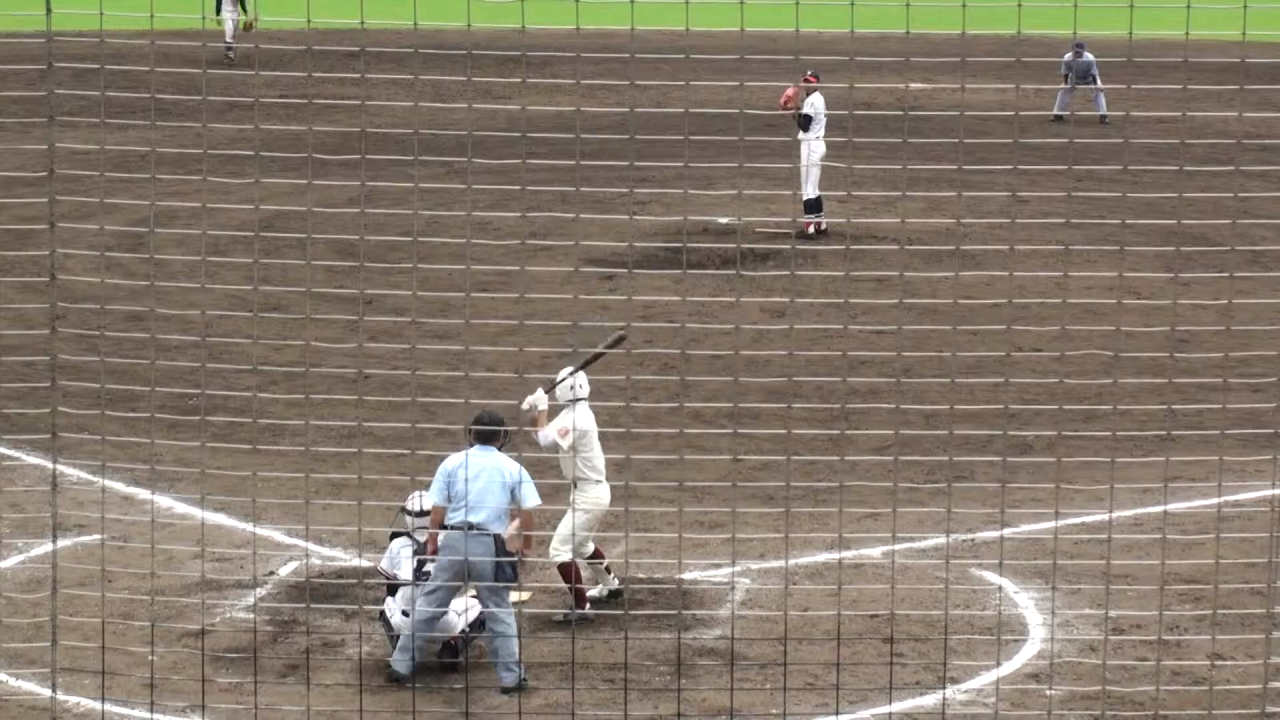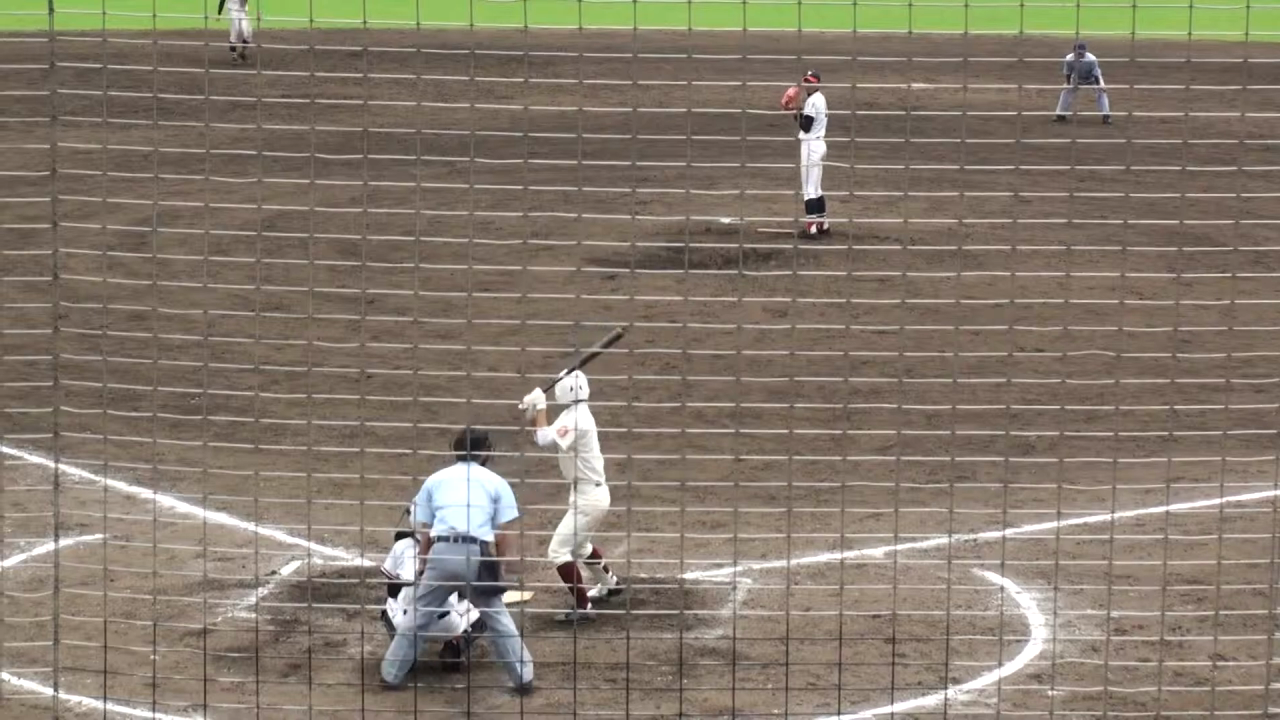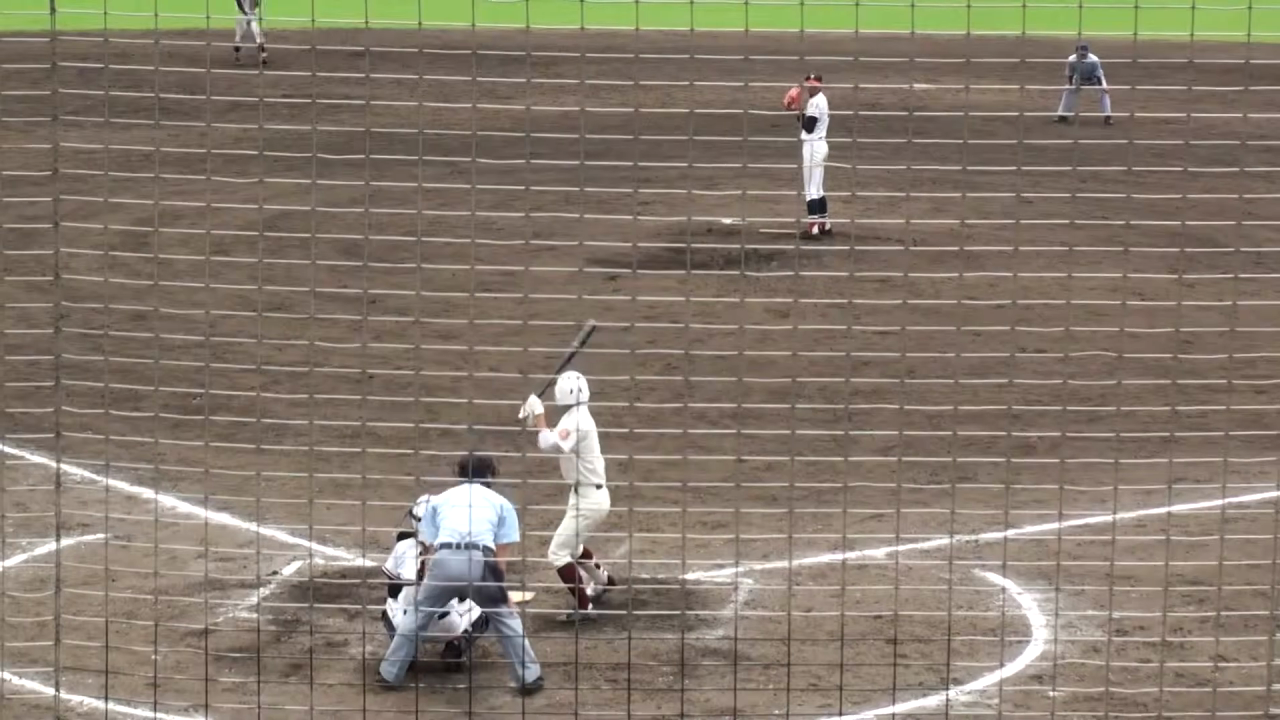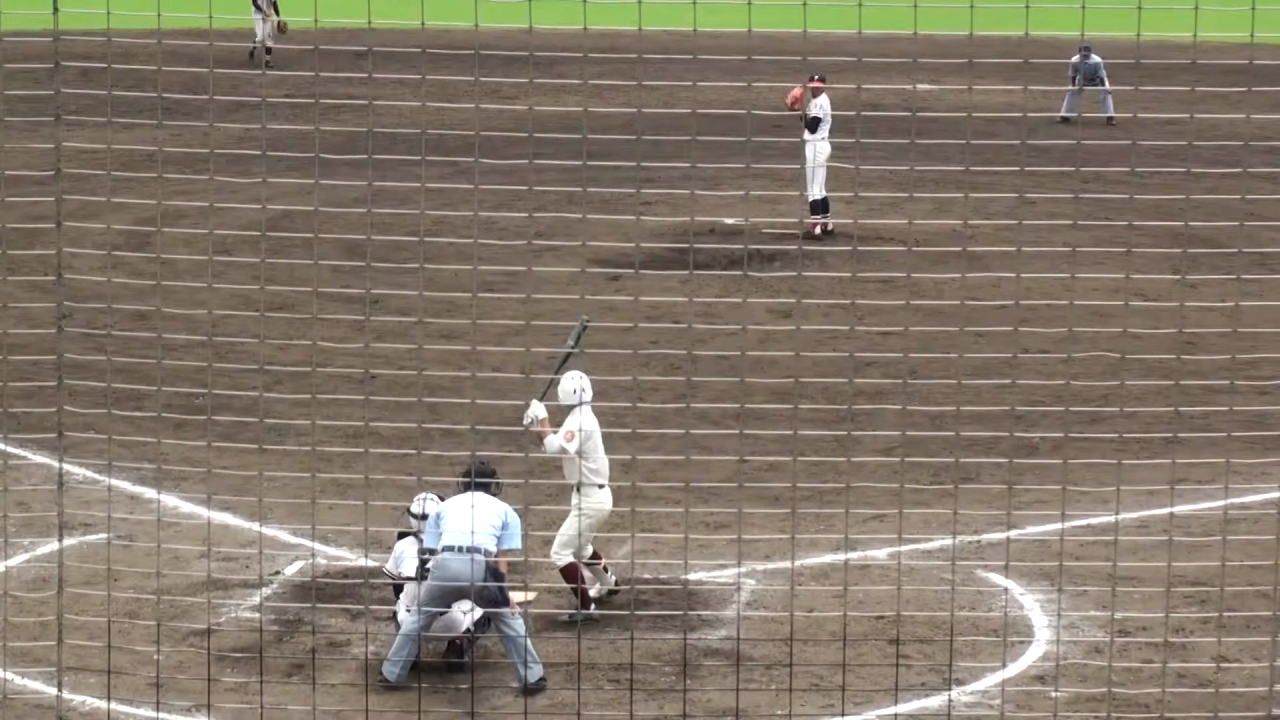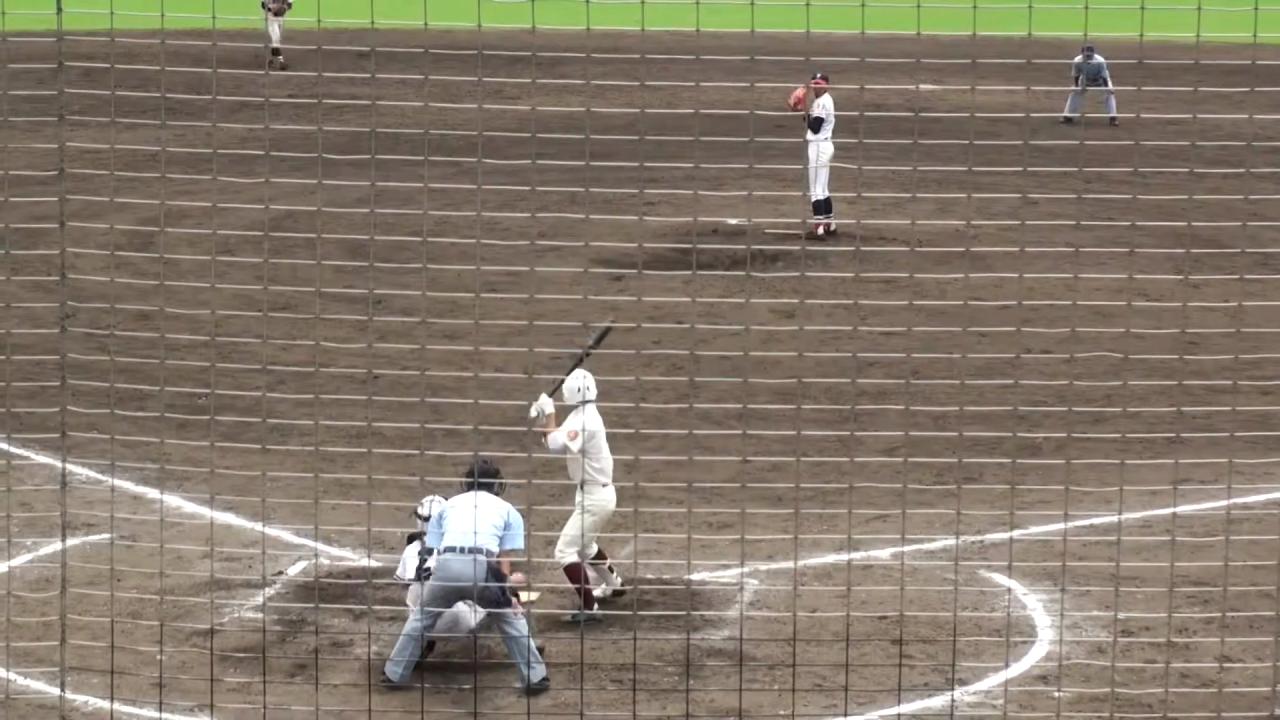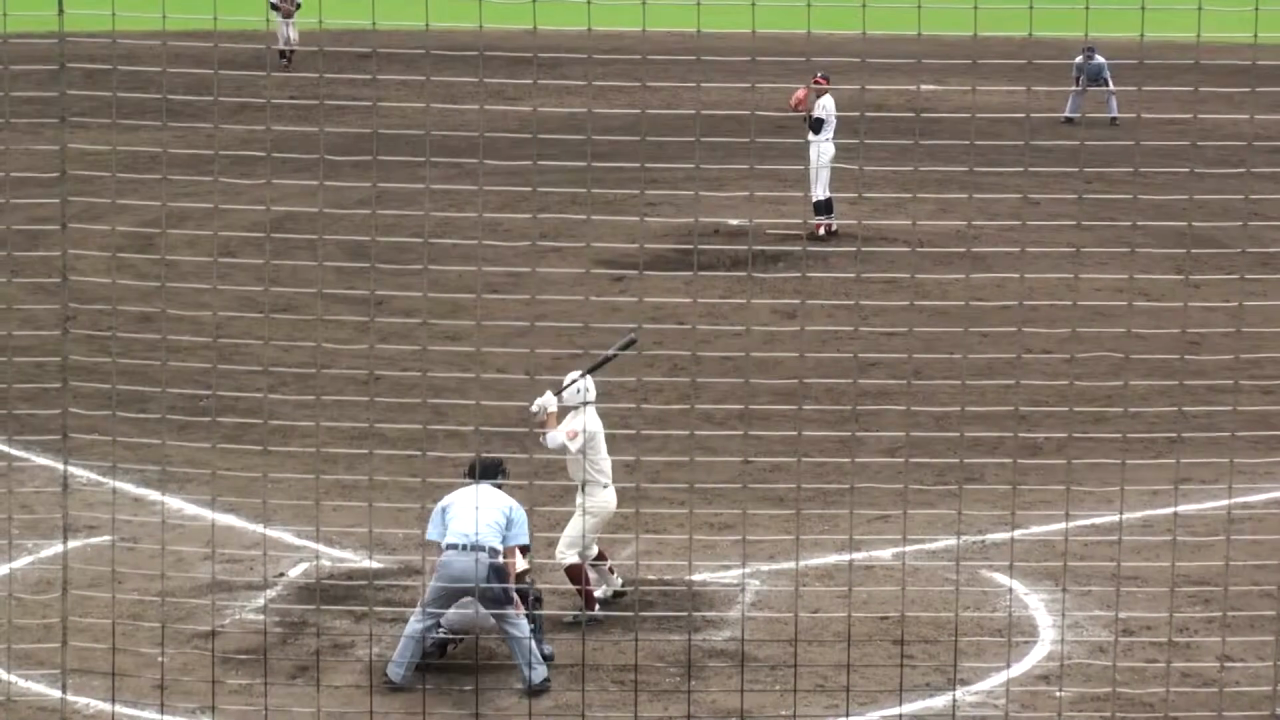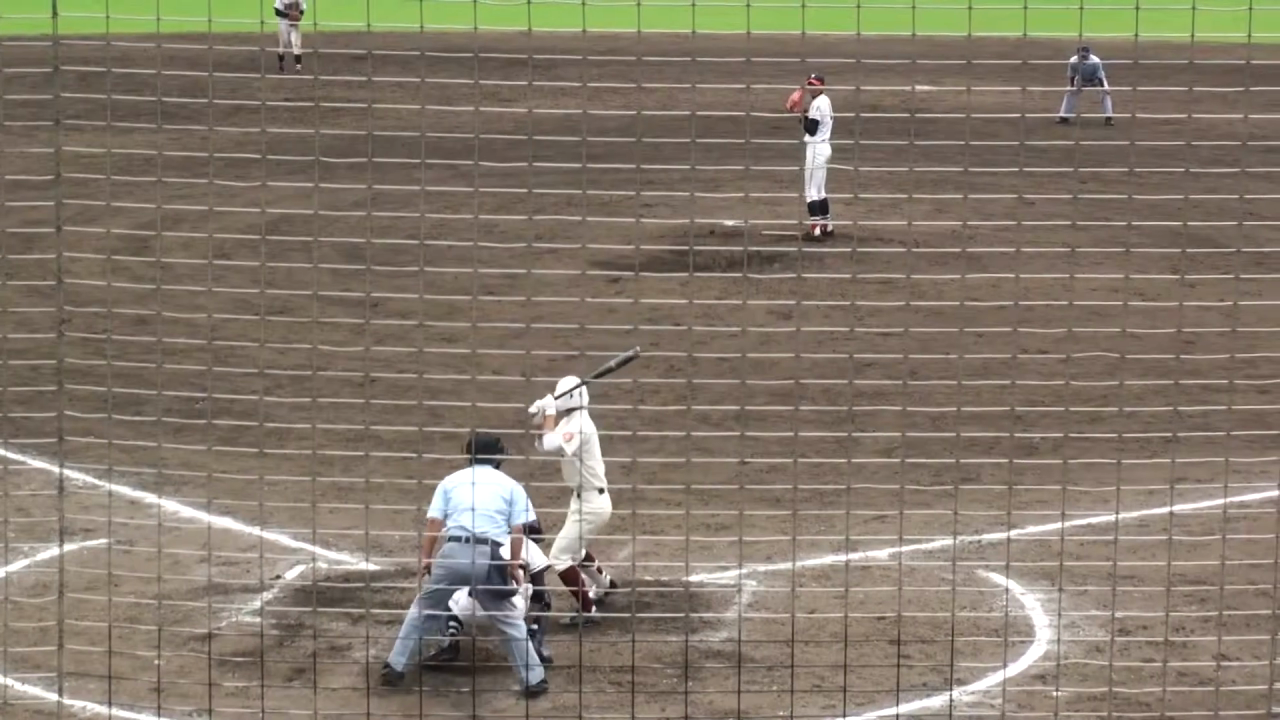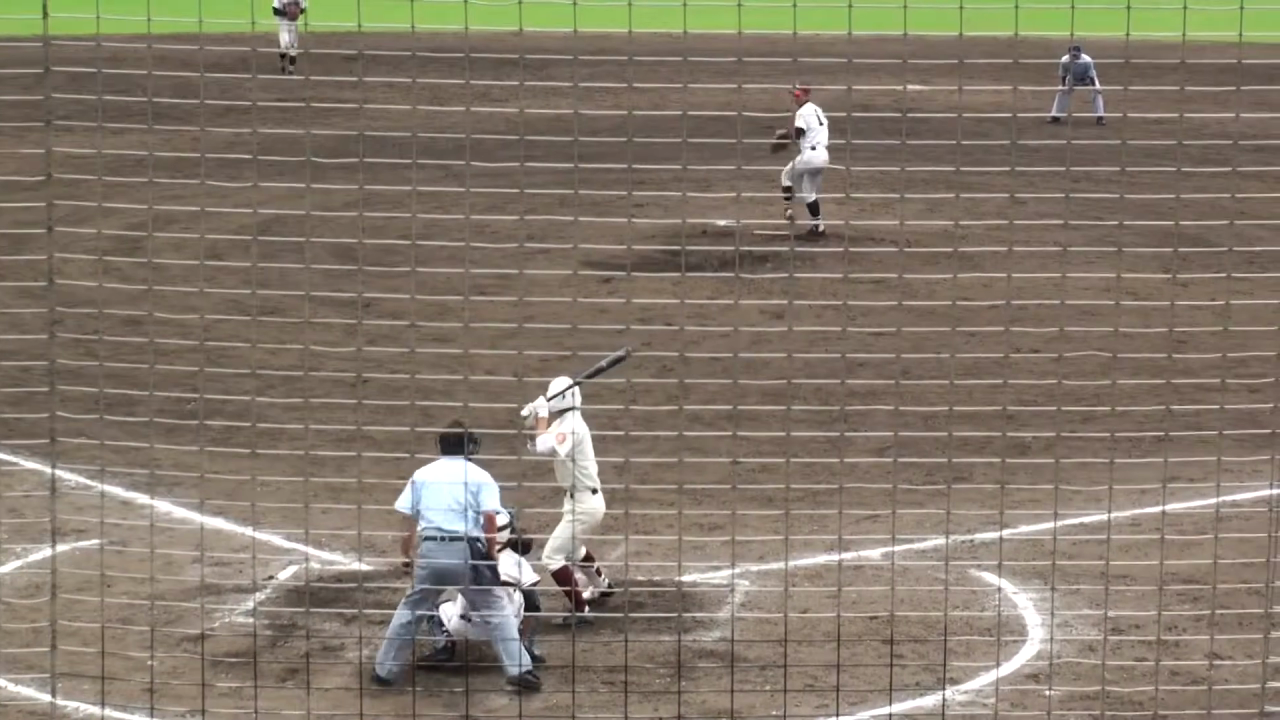
dt=0.3s
person 1, frame 1
left shoulder: (452, 462)
right shoulder: (513, 468)
left elbow: (438, 510)
right elbow: (527, 513)
left wrist: (432, 541)
right wrist: (527, 545)
left hip: (453, 541)
right hip: (489, 545)
left knee: (427, 605)
right knee: (499, 614)
left ankle: (401, 667)
right ankle: (512, 677)
person 1, frame 2
left shoulder: (434, 480)
right shoulder: (496, 482)
left elbow: (424, 529)
right elbow: (502, 531)
left wrist: (422, 561)
left hip: (441, 552)
right hip: (476, 554)
left knee: (419, 615)
right knee: (496, 616)
left ankle: (392, 674)
right ankle: (523, 677)
person 1, frame 3
left shoulder: (439, 499)
right shoulder: (500, 502)
right elbow: (502, 551)
left wrist: (428, 579)
right wrist: (499, 587)
left hip: (444, 560)
right hip: (479, 562)
left knee: (417, 617)
right knee: (506, 618)
left ankle: (390, 675)
right ankle: (529, 678)
person 1, frame 4
left shoulder: (444, 505)
right shoulder: (505, 510)
right elbow: (502, 558)
right wrist: (502, 591)
left hip: (446, 563)
right hip: (480, 565)
left knee: (418, 618)
right knee: (509, 619)
left ankle: (392, 674)
right ankle: (532, 678)
person 1, frame 5
left shoulder: (447, 505)
right shoulder: (508, 510)
left elbow: (434, 551)
right elbow: (504, 557)
right wrist: (506, 591)
left hip: (447, 565)
right hip: (483, 566)
left knee: (421, 618)
right knee: (512, 618)
left ankle: (394, 675)
right ankle: (535, 678)
person 1, frame 6
left shoulder: (450, 498)
right shoulder: (510, 503)
left elbow: (436, 545)
right elbow: (510, 553)
left wrist: (436, 581)
right wrist: (509, 590)
left hip: (450, 562)
right hip: (486, 564)
left knee: (423, 618)
right knee: (513, 619)
left ankle: (396, 676)
right ankle: (537, 679)
person 1, frame 7
left shoulder: (450, 480)
right shoulder: (510, 485)
left elbow: (434, 522)
right elbow: (518, 529)
left wrist: (425, 558)
right wrist: (513, 567)
left hip: (452, 552)
right hip: (488, 556)
left knee: (423, 609)
right knee: (509, 619)
left ankle: (396, 666)
right ankle: (533, 680)
person 1, frame 8
left shoulder: (421, 474)
right shoulder: (480, 476)
left elbow: (408, 518)
right elbow: (489, 517)
left wrist: (406, 555)
right wrist: (491, 551)
left hip: (430, 551)
right hip: (466, 551)
left knee: (409, 611)
right knee: (494, 612)
left ankle: (384, 671)
right ankle: (519, 671)
person 2, frame 1
left shoulder: (576, 417)
right shoulder: (575, 412)
left elbow: (545, 440)
right elbow: (544, 434)
left wrist: (542, 407)
right wrist: (535, 410)
left hip: (588, 494)
right hip: (591, 490)
left knee: (560, 549)
right knee: (581, 543)
left ankle: (581, 607)
right ankle: (610, 585)
person 2, frame 2
left shoulder: (577, 418)
right shoulder: (574, 413)
left elbow: (544, 439)
right elbow: (546, 436)
left wrist: (540, 407)
right wrist: (532, 412)
left hip: (588, 496)
right hip: (590, 492)
left knee: (559, 550)
right knee: (579, 545)
left ankle: (583, 608)
right ankle: (609, 583)
person 2, frame 3
left shoulder: (577, 420)
right shoulder: (575, 417)
left elbow: (547, 443)
right elbow: (553, 443)
left wrist: (539, 413)
right wrist: (533, 420)
left hip: (588, 498)
right hip: (589, 495)
left knee: (558, 553)
right knee: (571, 545)
left ankle: (584, 608)
right ankle: (602, 580)
person 2, frame 4
left shoulder: (580, 420)
right shoulder: (580, 417)
left elbow: (554, 447)
right elbow: (557, 445)
left wrist: (542, 418)
right wrist: (538, 425)
left hip: (590, 498)
right hip: (592, 495)
left knee: (561, 552)
right knee: (580, 547)
left ankle: (586, 608)
right ankle: (608, 584)
person 2, frame 5
left shoulder: (585, 419)
right shoulder: (583, 415)
left elbow: (556, 445)
right elbow: (556, 440)
left wrist: (549, 413)
right wrist: (543, 418)
left hip: (594, 496)
right hip: (596, 493)
left knee: (565, 551)
right knee: (584, 545)
left ankle: (589, 608)
right ankle: (613, 585)
person 2, frame 6
left shoulder: (585, 421)
right shoulder: (579, 416)
left elbow: (554, 443)
right elbow: (553, 438)
left wrist: (551, 411)
right wrist: (544, 415)
left hip: (595, 498)
right hip: (595, 494)
left knee: (566, 552)
right knee: (585, 546)
left ankle: (590, 609)
right ankle: (614, 586)
person 2, frame 7
left shoulder: (579, 424)
right shoulder: (570, 421)
left elbow: (551, 446)
right elbow: (544, 444)
left wrist: (549, 414)
right wrist: (540, 419)
left hip: (591, 503)
right hip: (585, 499)
left knee: (559, 557)
right knee: (573, 549)
left ankle: (587, 611)
right ankle: (604, 584)
person 2, frame 8
left shoulder: (572, 426)
right shoulder: (563, 422)
left elbow: (544, 448)
right elbow: (537, 446)
left wrist: (541, 416)
right wrist: (535, 421)
left hip: (584, 503)
right hip: (580, 499)
left knee: (552, 557)
right knee: (572, 548)
left ankle: (581, 612)
right ankle: (601, 586)
